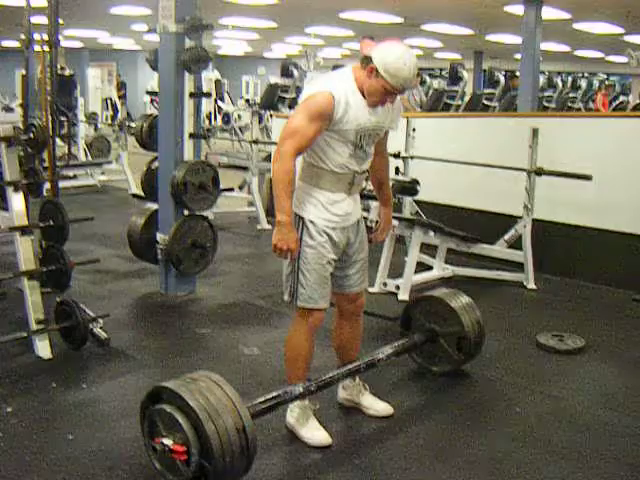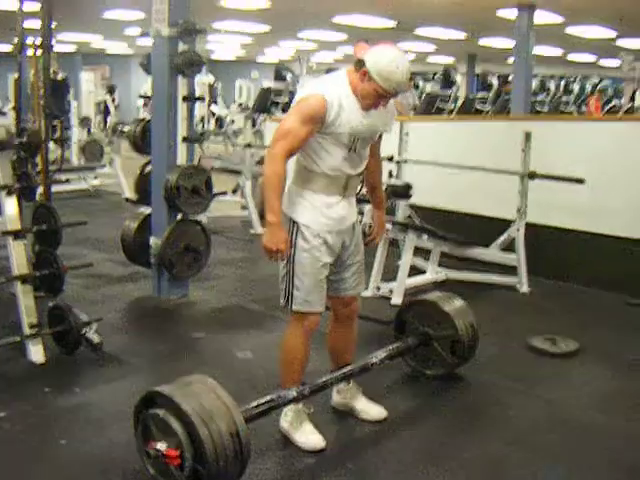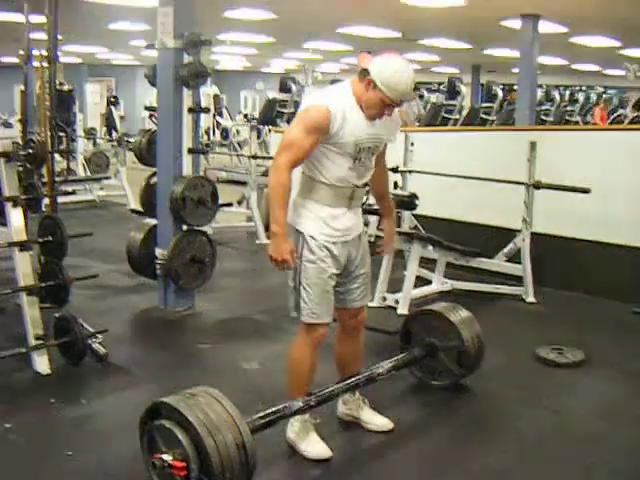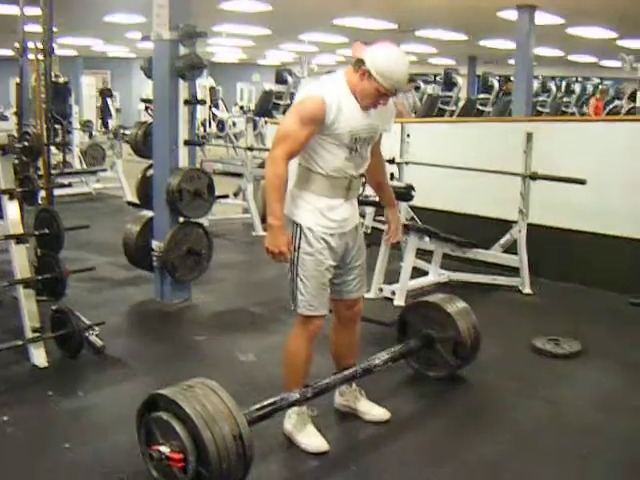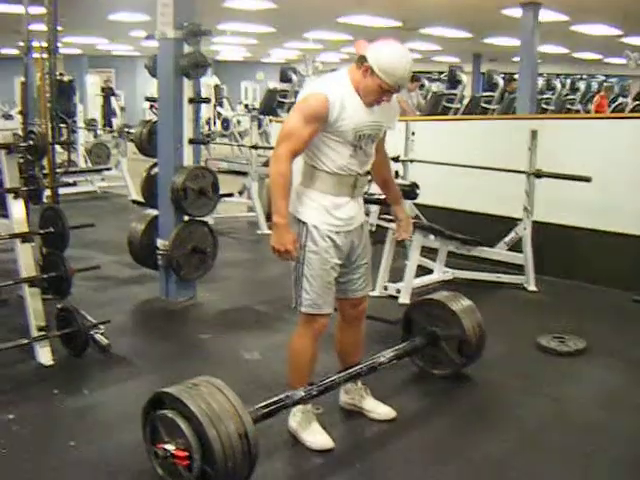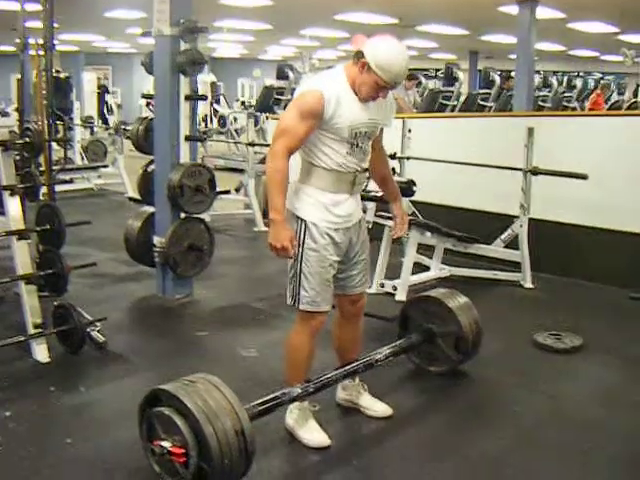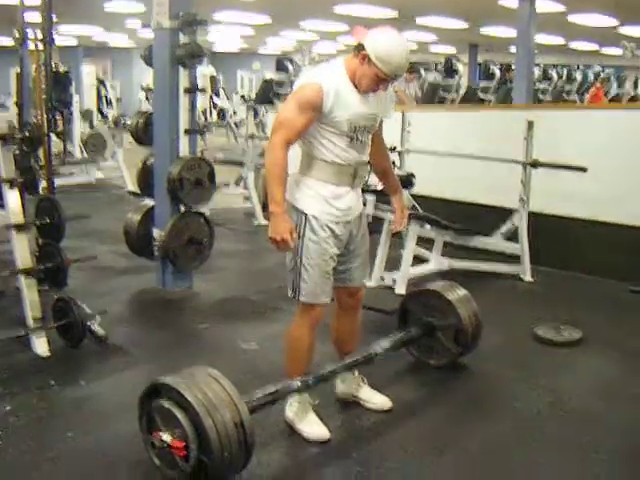
dt=0.1s
person 1, frame 1
left shoulder: (386, 102)
right shoulder: (327, 95)
right elbow: (285, 154)
left wrist: (386, 204)
right wrist: (282, 222)
left hip: (350, 214)
right hip: (313, 214)
left knee: (353, 304)
right knee: (311, 314)
left ankle: (351, 386)
right ankle: (298, 408)
person 1, frame 2
left shoulder: (380, 106)
right shoulder: (321, 98)
right elbow: (276, 155)
left wrist: (379, 207)
right wrist: (273, 223)
left hip: (346, 217)
right hip: (308, 218)
left knee: (347, 307)
right knee: (306, 318)
left ankle: (345, 390)
right ankle: (292, 411)
person 1, frame 3
left shoulder: (385, 116)
right shoulder: (325, 108)
right elbow: (281, 166)
left wrist: (388, 216)
right wrist: (279, 232)
left hip: (352, 228)
right hip: (315, 229)
left knee: (354, 319)
right knee: (313, 327)
left ankle: (351, 401)
right ankle: (298, 422)
person 1, frame 4
left shoulder: (379, 106)
right shoulder: (320, 99)
right elbow: (277, 157)
left wrist: (390, 205)
right wrist: (275, 224)
left hip: (349, 219)
right hip: (312, 220)
left knee: (350, 310)
right knee: (310, 319)
left ankle: (348, 392)
right ankle: (295, 414)
person 1, frame 5
left shoulder: (384, 103)
right shoulder: (323, 96)
right elbow: (282, 156)
left wrist: (397, 202)
right wrist: (281, 223)
left hip: (355, 217)
right hip: (317, 219)
left knee: (355, 309)
right knee: (314, 319)
left ankle: (353, 390)
right ankle: (299, 411)
person 1, frame 6
left shoulder: (380, 100)
right shoulder: (319, 93)
right elbow: (278, 153)
left wrist: (395, 200)
right wrist: (278, 220)
left hip: (353, 214)
right hip: (315, 216)
left knee: (353, 306)
right knee: (311, 316)
left ankle: (350, 387)
right ankle: (297, 408)
person 1, frame 7
left shoulder: (380, 93)
right shoulder: (319, 85)
right elbow: (278, 144)
left wrist: (396, 193)
right wrist: (278, 211)
left hip: (353, 207)
right hip: (316, 209)
left knee: (352, 298)
right knee: (312, 308)
left ankle: (349, 379)
right ankle: (297, 402)
